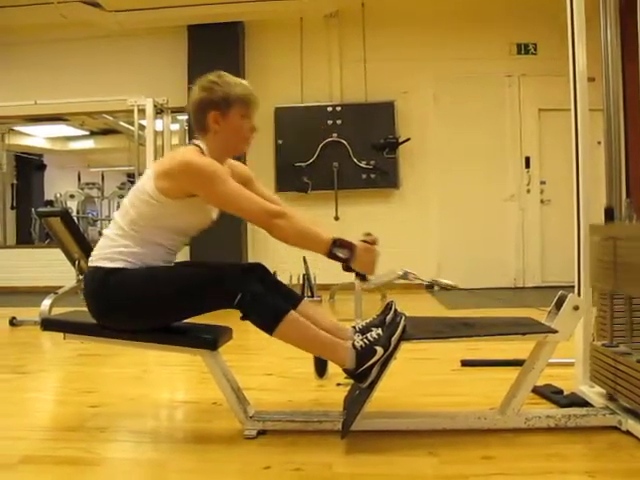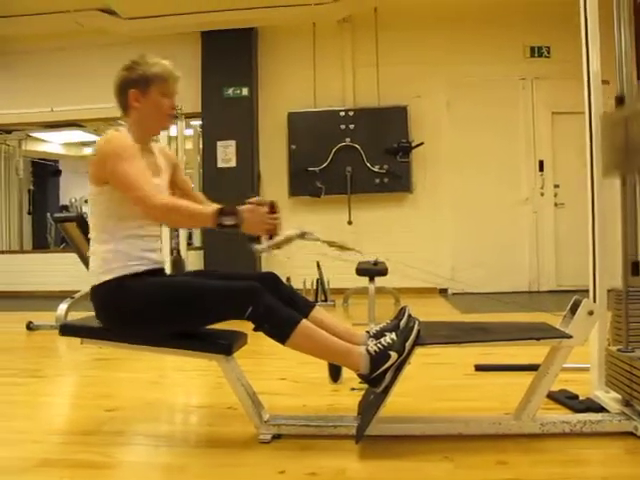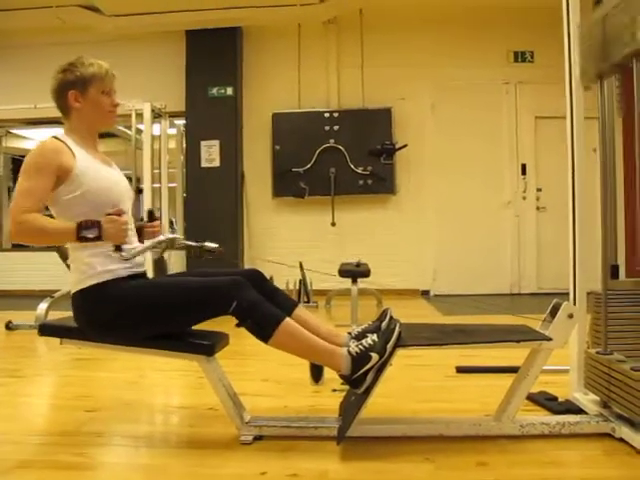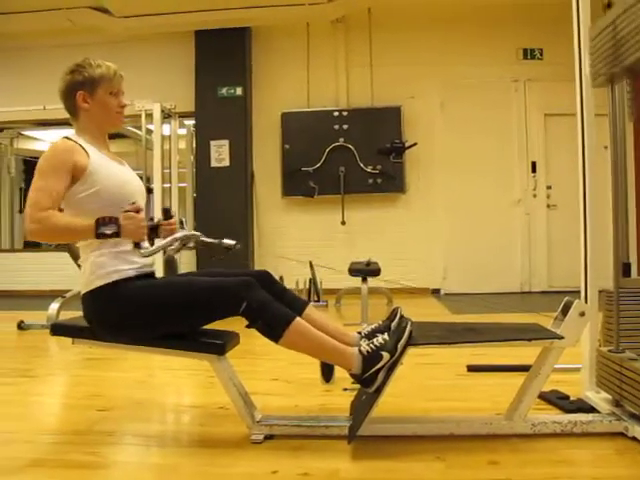
dt=0.3s
person 1, frame 1
left shoulder: (228, 169)
right shoulder: (192, 164)
left elbow: (282, 213)
right elbow: (269, 219)
left wrist: (347, 247)
right wrist: (345, 253)
left hip: (142, 279)
right hip: (113, 287)
left knee: (256, 278)
right knee: (242, 286)
left ankle: (351, 338)
right ankle: (350, 357)
person 1, frame 2
left shoulder: (160, 154)
right shoulder: (115, 146)
left elbow: (199, 205)
right elbow: (156, 208)
left wrist: (245, 216)
right wrist: (232, 218)
left hip: (150, 282)
right hip: (121, 294)
left knee: (266, 284)
right knee: (252, 298)
left ankle: (364, 342)
right ankle: (365, 362)
person 1, frame 3
left shoulder: (99, 158)
right shoulder: (52, 153)
right elbow: (19, 224)
left wrist: (140, 232)
right wrist: (91, 230)
left hip: (133, 286)
right hip: (104, 299)
left knee: (251, 279)
right knee: (233, 293)
left ankle: (346, 342)
right ankle: (347, 362)
person 1, frame 4
left shoulder: (109, 157)
right shoulder: (66, 153)
right elbow: (38, 223)
left wrist: (152, 231)
right wrist: (110, 226)
left hip: (141, 285)
right hip: (113, 298)
left knee: (259, 281)
right knee: (243, 294)
left ankle: (357, 343)
right ankle: (357, 363)
